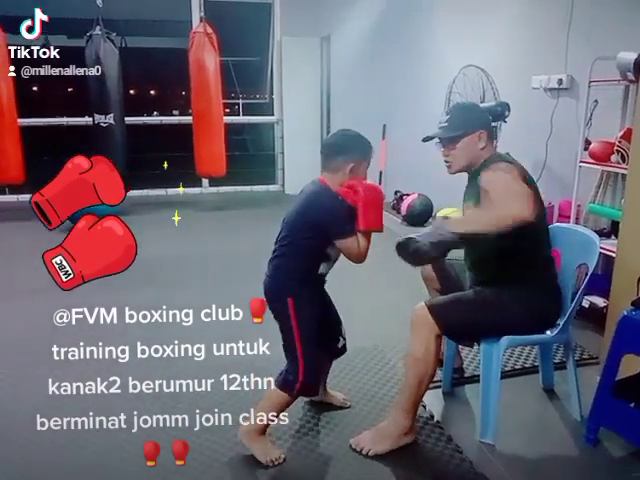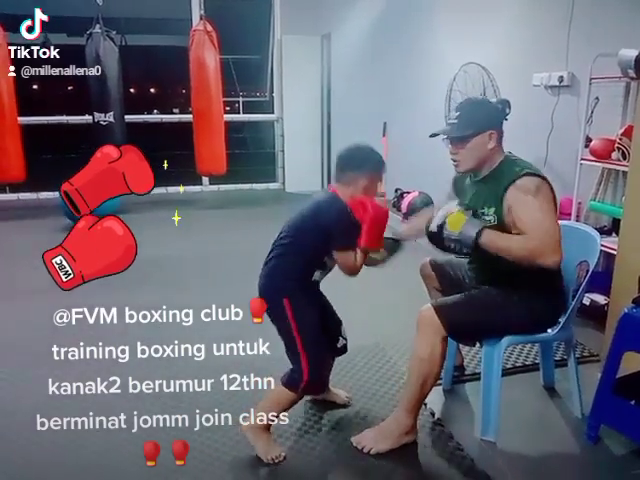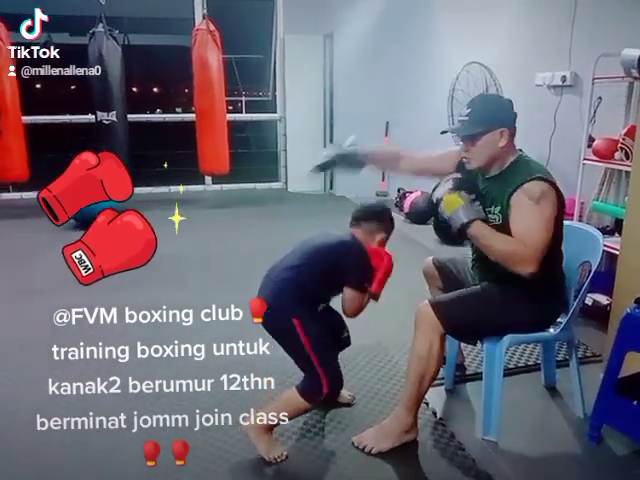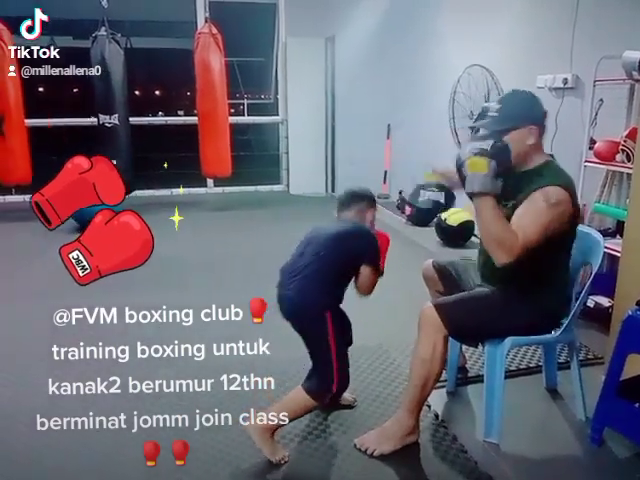
dt=0.2s
person 1, frame 1
left shoulder: (499, 173)
right shoulder: (486, 175)
left elbow: (519, 211)
left wrist: (445, 228)
right wrist: (441, 241)
left hip: (528, 300)
right hip: (502, 282)
left knee: (425, 316)
right knee: (432, 270)
left ankle: (401, 425)
person 1, frame 2
left shoulder: (523, 186)
right shoulder: (469, 176)
left elbow: (549, 254)
right elbow: (442, 213)
left wrist: (478, 234)
left hip: (531, 300)
right hip: (490, 280)
left knee: (431, 318)
right knee: (430, 268)
left ankle: (403, 424)
right ankle: (449, 351)
person 1, frame 3
left shoulder: (533, 187)
right shoulder: (471, 163)
left elbow: (526, 262)
right elbow: (412, 161)
left wrist: (468, 222)
right wrist: (362, 156)
left hip: (530, 298)
right hip: (489, 276)
left knee: (428, 315)
right knee: (433, 268)
left ankle: (403, 423)
right ankle: (445, 352)
person 1, frame 4
left shoulder: (551, 191)
right shoulder: (503, 161)
left elbow: (504, 251)
right elbow: (457, 175)
left wrist: (482, 193)
left hip: (532, 301)
right hip: (496, 279)
left knee: (433, 317)
right knee: (433, 271)
left ankle: (405, 424)
right ankle: (451, 353)
person 2, frame 1
left shoulder: (322, 192)
right shoulder: (329, 203)
left elbow: (338, 238)
right elbow: (357, 253)
left wrist: (357, 210)
right wrist: (367, 219)
left hip: (305, 280)
right hip: (289, 287)
left knee: (332, 338)
right knee: (303, 370)
left ankle: (319, 391)
right ankle: (253, 429)
person 2, frame 2
left shoulder: (331, 201)
right shoulder: (338, 212)
left elbow: (335, 249)
right elbow: (352, 266)
left wrist: (362, 224)
right wrist: (370, 232)
left hip: (299, 282)
right hip: (284, 289)
left knee: (333, 337)
right knee: (308, 369)
left ankle: (321, 390)
right ankle: (257, 425)
person 2, frame 3
left shoulder: (337, 240)
right shoulder: (357, 254)
right elbow: (352, 308)
left wrist: (363, 280)
right wrist: (374, 287)
left hip: (276, 297)
right hip: (285, 308)
left knee: (337, 334)
right knee: (324, 382)
left ankle: (325, 394)
right ankle: (260, 426)
person 2, frame 4
left shoulder: (326, 229)
right shoulder: (365, 236)
right elbow: (364, 287)
right wrist: (376, 261)
left hip: (289, 292)
right hip: (310, 301)
left knee: (342, 332)
right knee: (331, 380)
left ankle: (329, 394)
right ankle: (264, 425)
